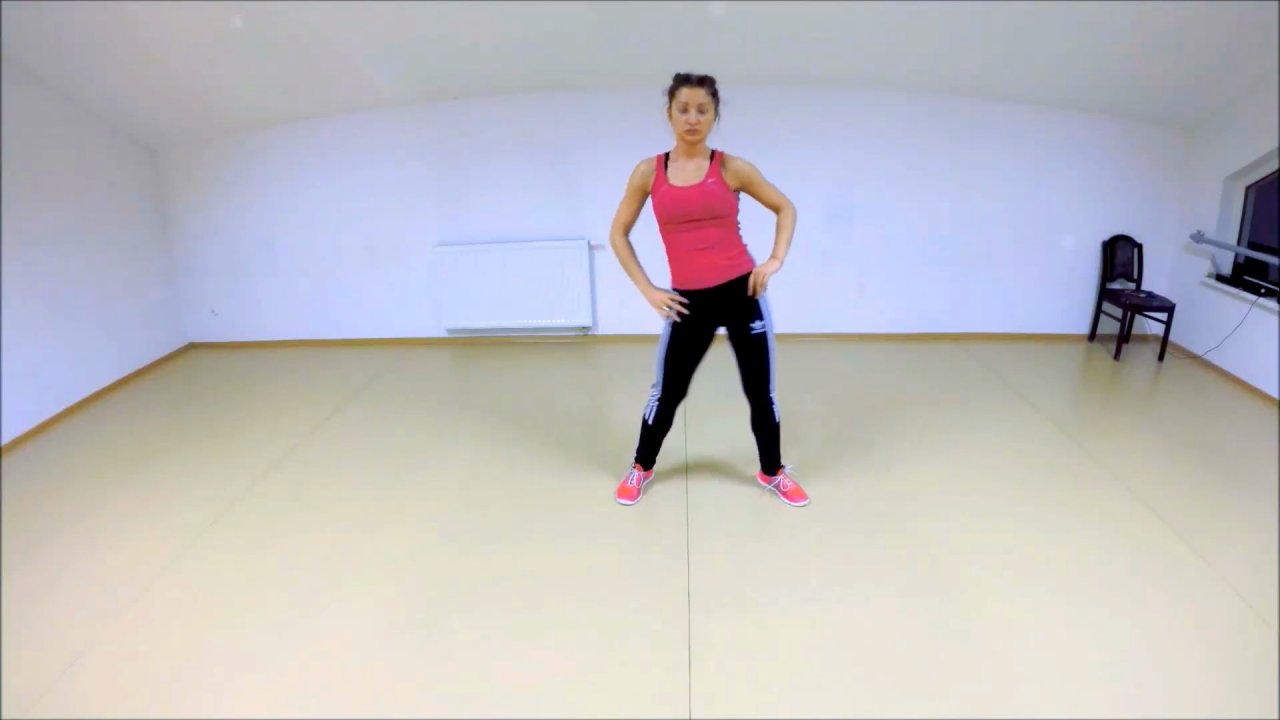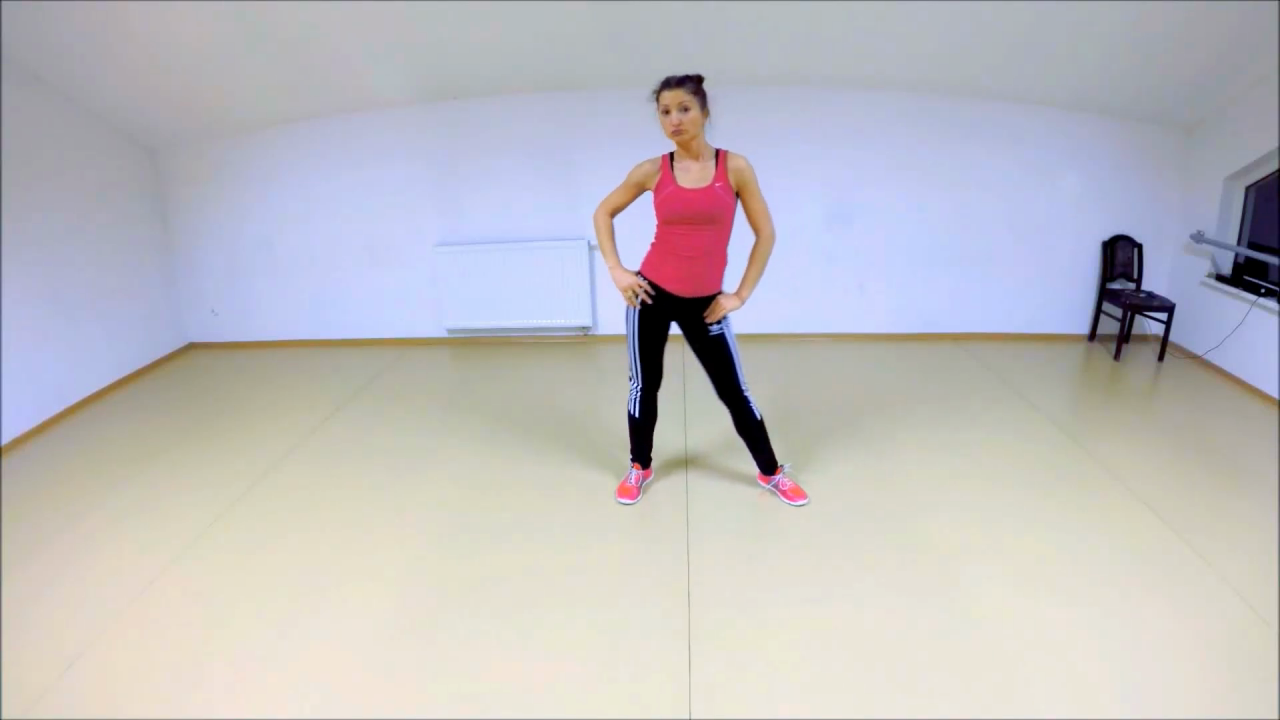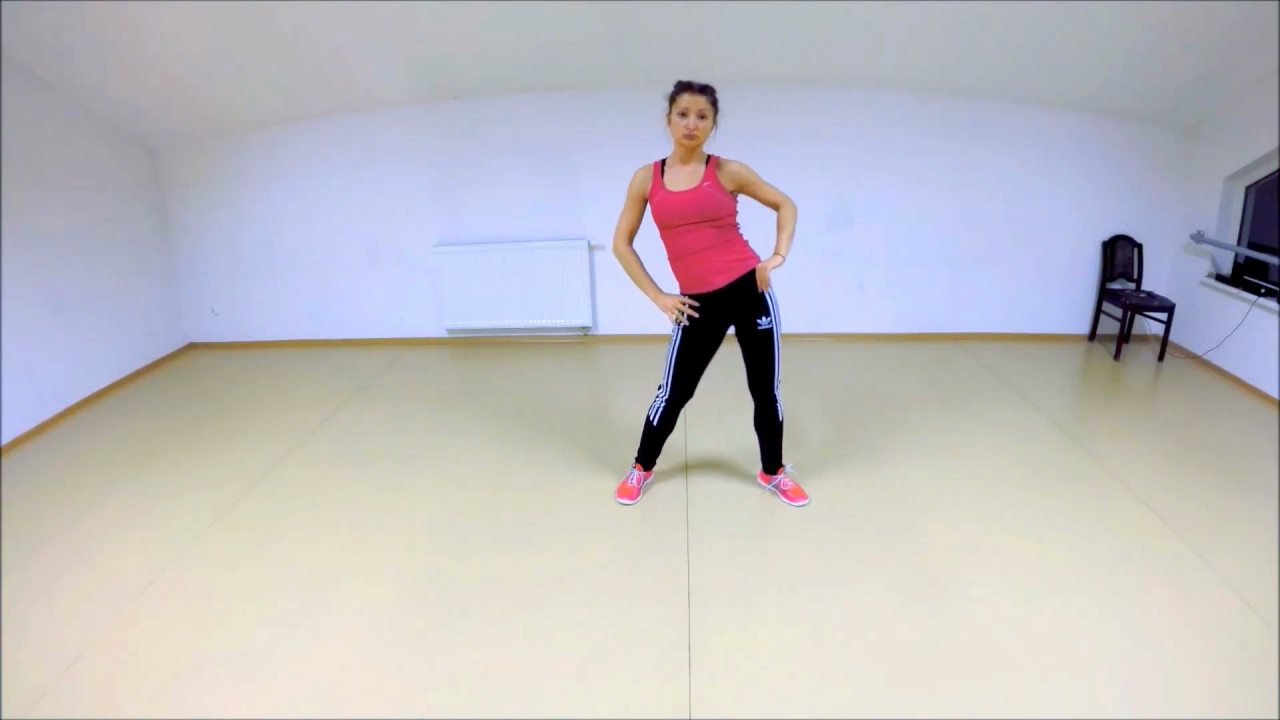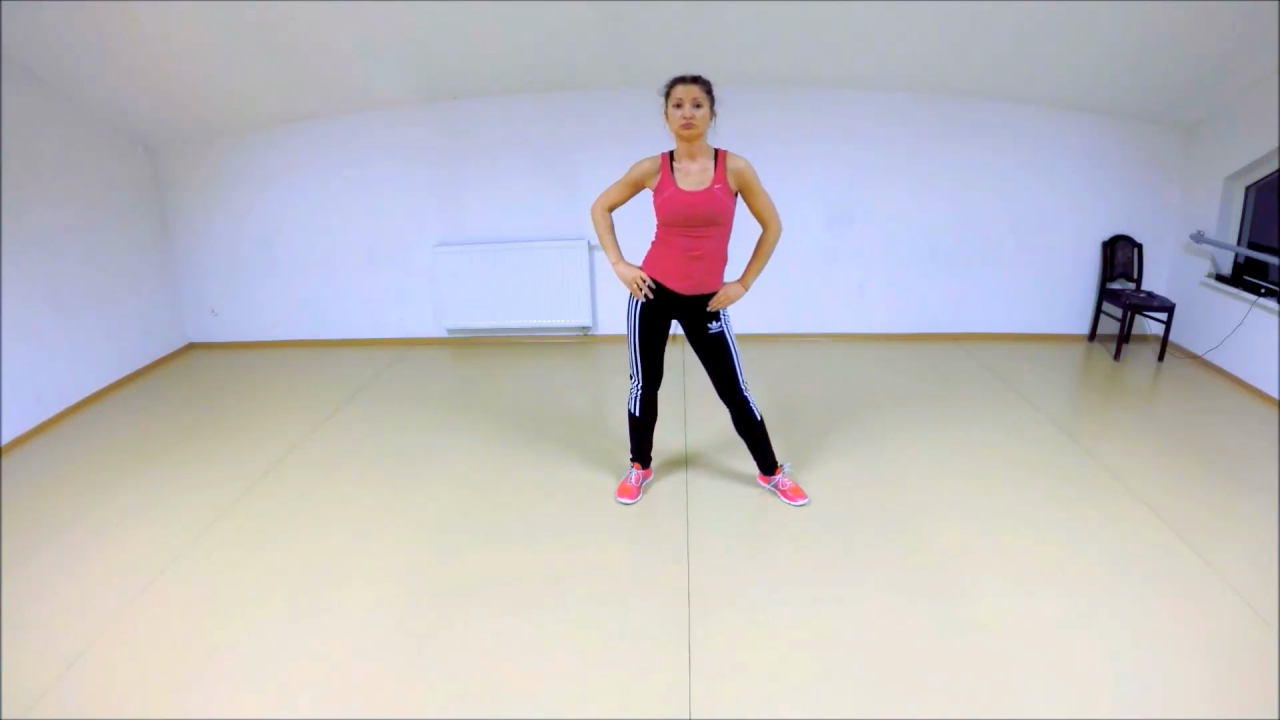
dt=1s
person 1, frame 1
left shoulder: (731, 168)
right shoulder: (647, 171)
left elbow: (785, 207)
right elbow: (619, 234)
left wrist: (776, 258)
right wrist: (648, 290)
left hip: (742, 292)
right hip: (690, 301)
left knee: (761, 392)
right knee: (667, 392)
left ankle: (772, 472)
right ankle: (642, 467)
person 1, frame 2
left shoulder: (735, 168)
right shoulder: (652, 170)
left elbow: (765, 234)
right elbow: (603, 213)
left wrist: (741, 295)
right wrist: (616, 269)
left hip: (704, 303)
right hip: (650, 293)
left knee: (734, 391)
right knee: (644, 384)
left ankle: (770, 472)
right ankle: (639, 466)
person 1, frame 3
left shoulder: (728, 171)
right shoulder: (646, 178)
left elbow: (785, 205)
right elbow: (622, 243)
left wrist: (779, 254)
right wrist: (658, 296)
left hip: (748, 290)
right hip: (698, 303)
left knee: (765, 390)
right knee: (674, 392)
left ankle: (773, 471)
right ankle: (642, 467)
person 1, frame 4
left shoulder: (735, 168)
right shoulder: (651, 169)
left elbow: (772, 225)
right elbow: (601, 207)
left wrist: (744, 283)
right wrist: (618, 264)
left hip: (705, 300)
right hip: (653, 293)
left knee: (734, 391)
right knee: (644, 385)
left ankle: (771, 472)
right ankle: (639, 466)
